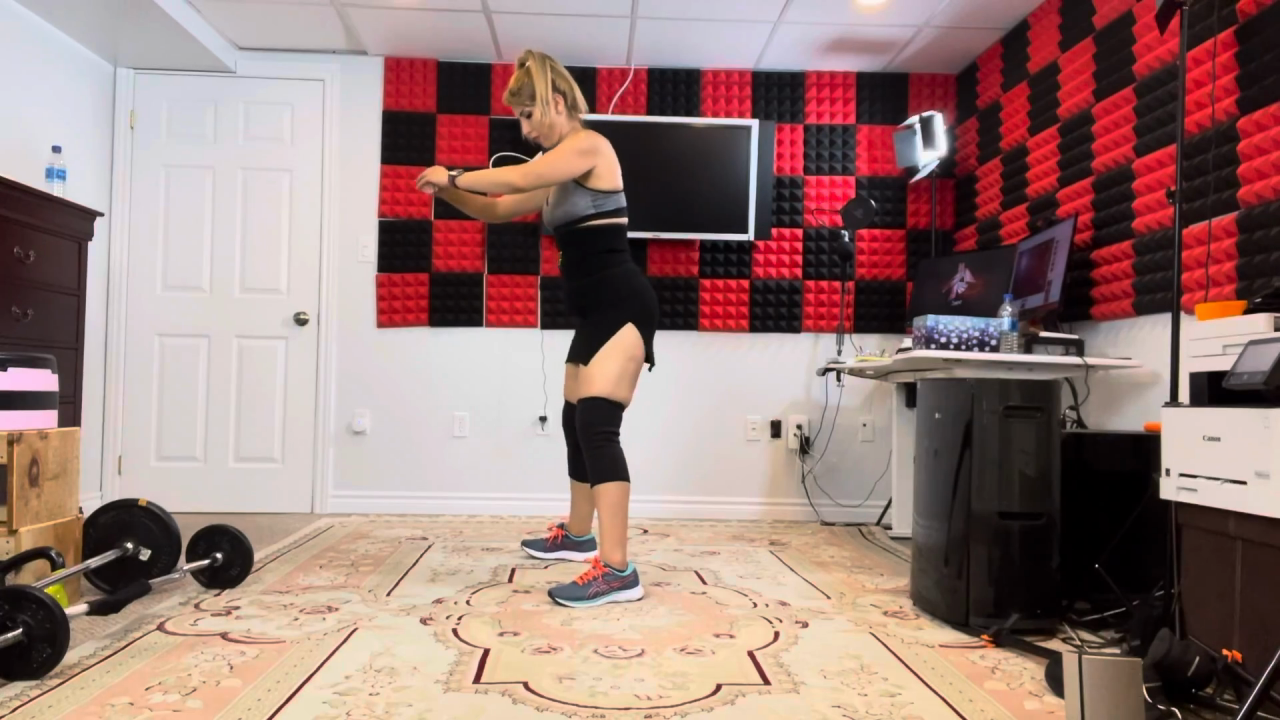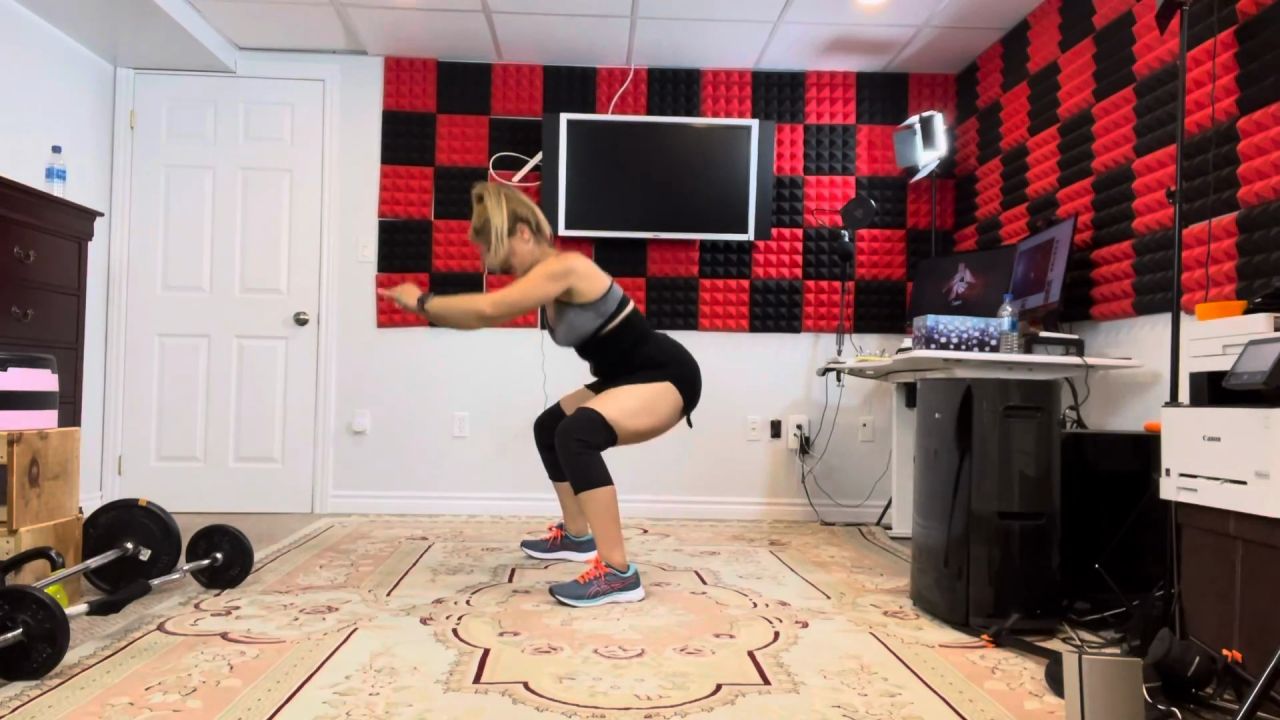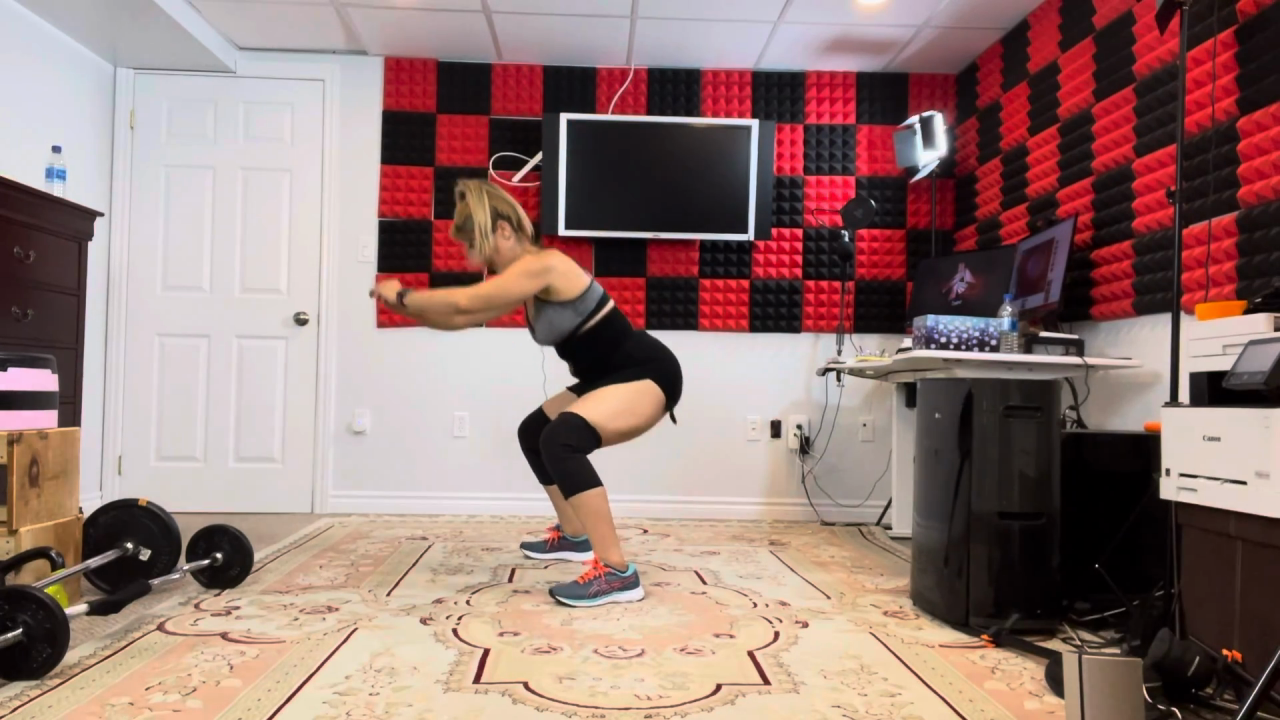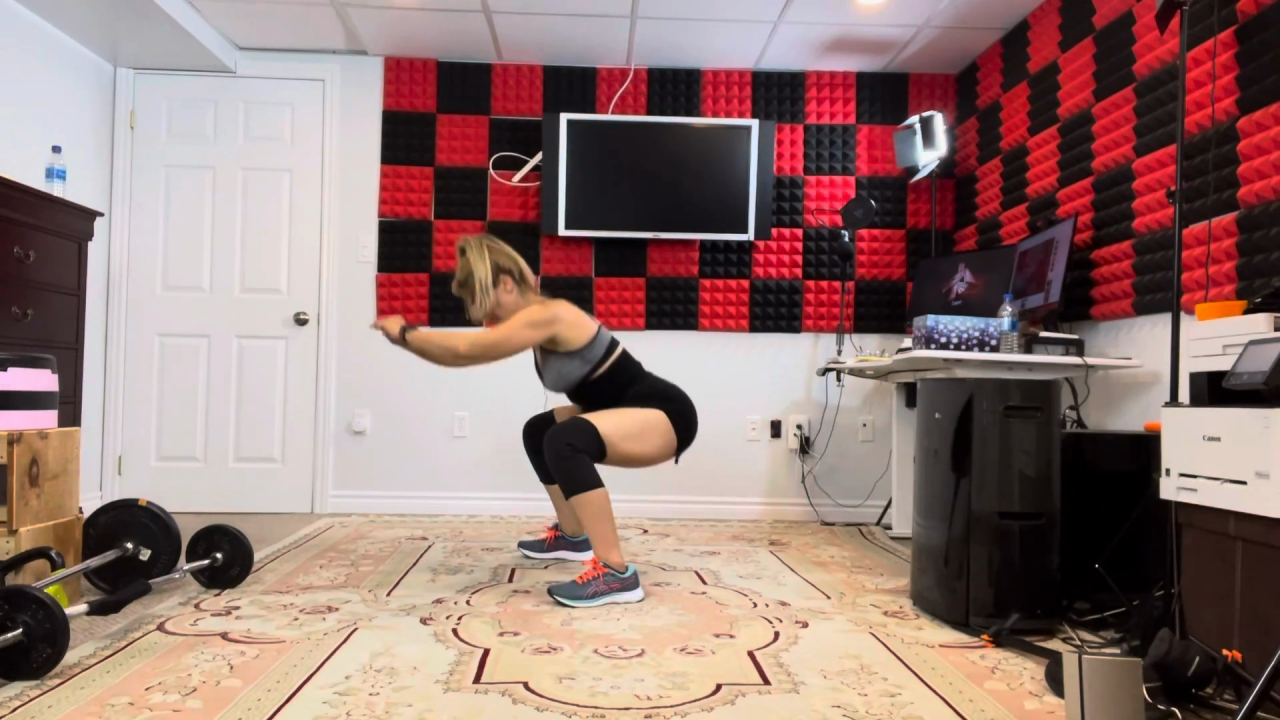
dt=1s
person 1, frame 1
left shoulder: (590, 147)
right shoulder: (558, 172)
left elbow: (517, 179)
right elbow: (499, 209)
left wrist: (453, 176)
right wrist: (448, 189)
left hip: (624, 308)
right hip: (599, 314)
left knee: (595, 422)
right knee: (577, 421)
left ankle: (617, 570)
right ankle: (577, 534)
person 1, frame 2
left shoulder: (566, 266)
right shoulder: (544, 280)
left elbow: (489, 307)
right elbow: (483, 315)
left wrist: (422, 303)
right wrist: (422, 302)
left hip: (667, 375)
right hip: (630, 377)
left knee: (577, 435)
right knee: (550, 428)
left ankle: (617, 572)
right ankle: (577, 535)
person 1, frame 3
left shoulder: (546, 265)
right shoulder: (527, 283)
left elbow: (467, 299)
right elbow: (459, 317)
left wrist: (404, 296)
right wrist: (404, 301)
left hip: (648, 373)
right hip: (614, 376)
left knee: (561, 439)
right knee: (534, 432)
left ankle: (617, 572)
right ankle: (574, 536)
person 1, frame 4
left shoulder: (549, 316)
right shoulder: (533, 321)
left elbow: (468, 347)
right elbow: (467, 352)
left wrist: (406, 333)
right wrist: (410, 336)
left hip: (665, 415)
right hip: (633, 415)
left knee: (564, 441)
right knee: (539, 433)
left ankle: (616, 574)
right ankle: (572, 536)
